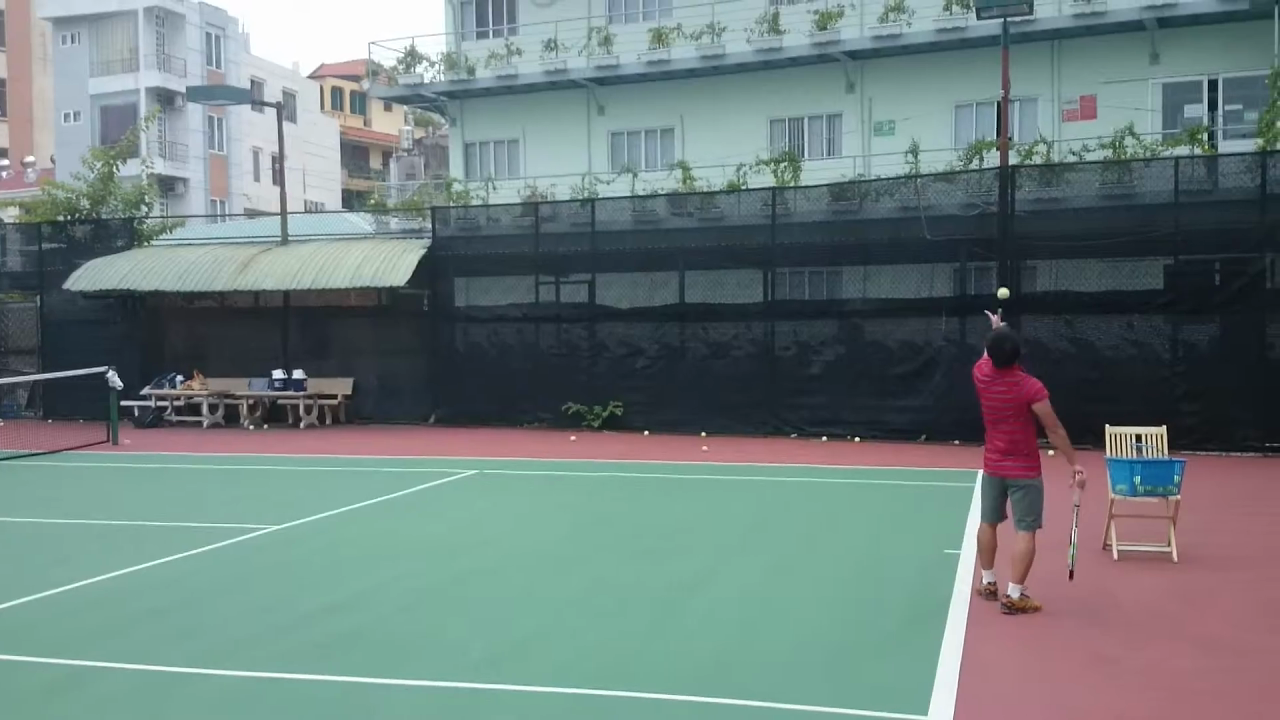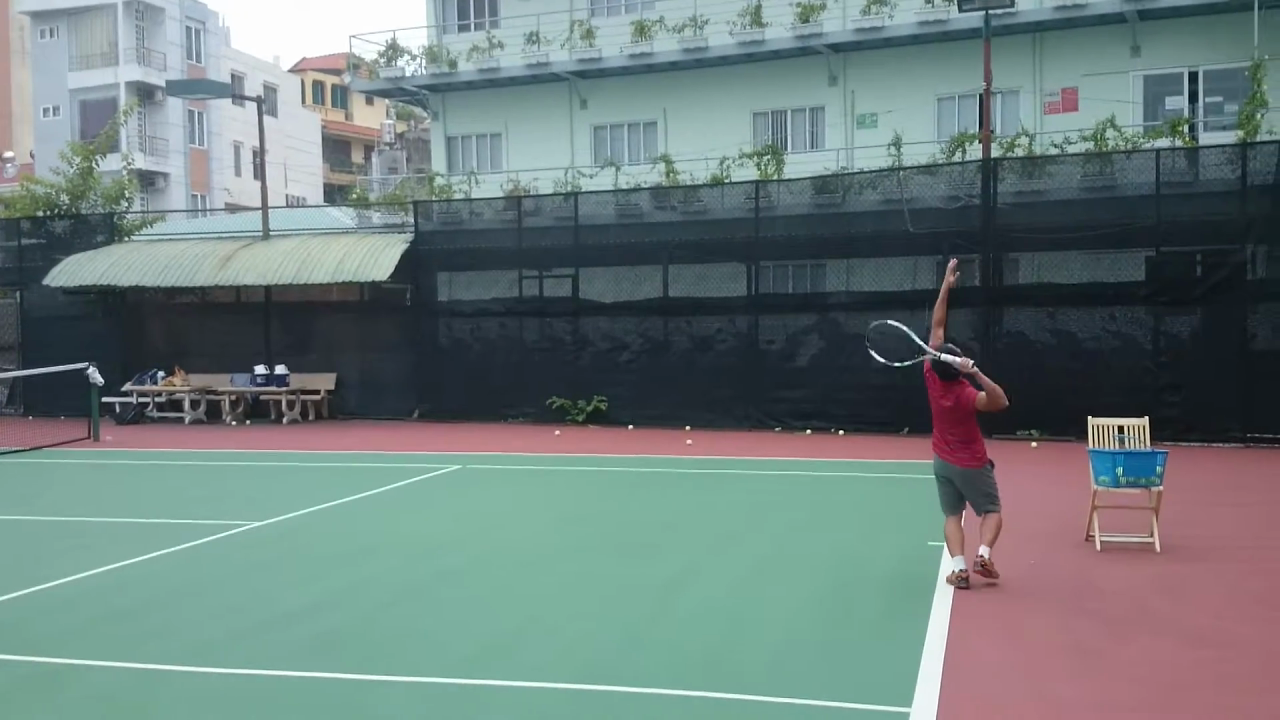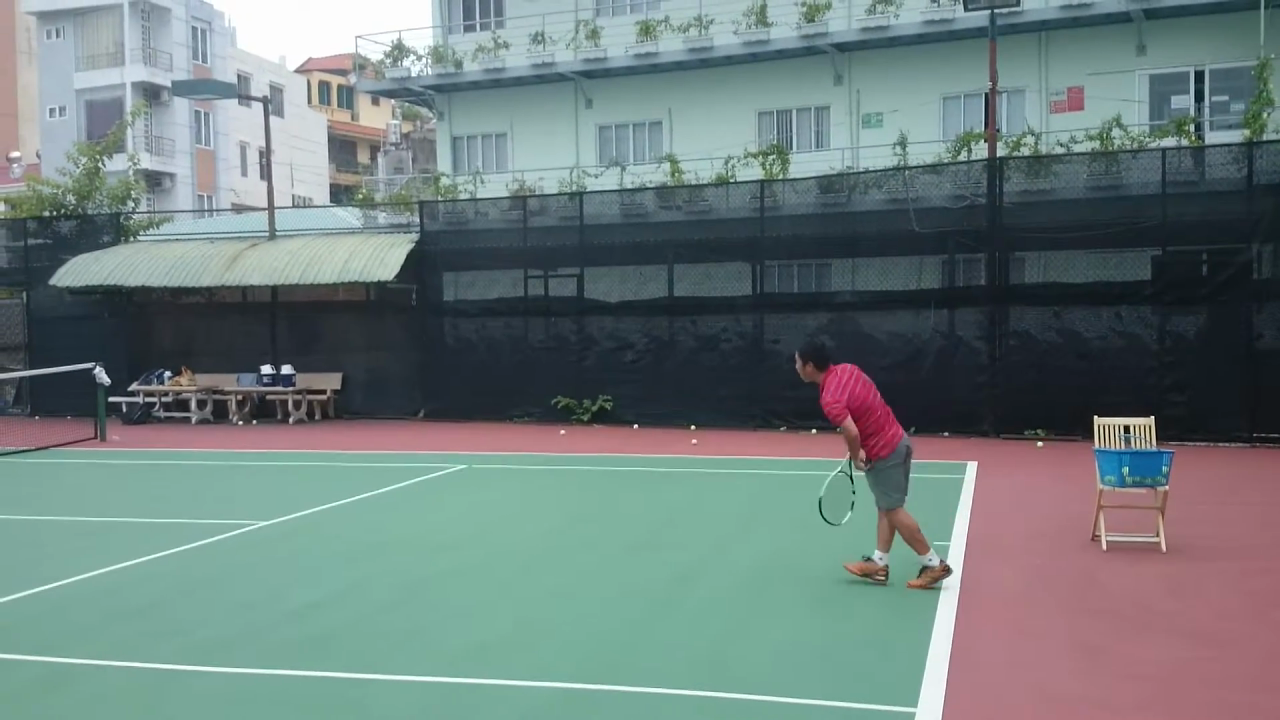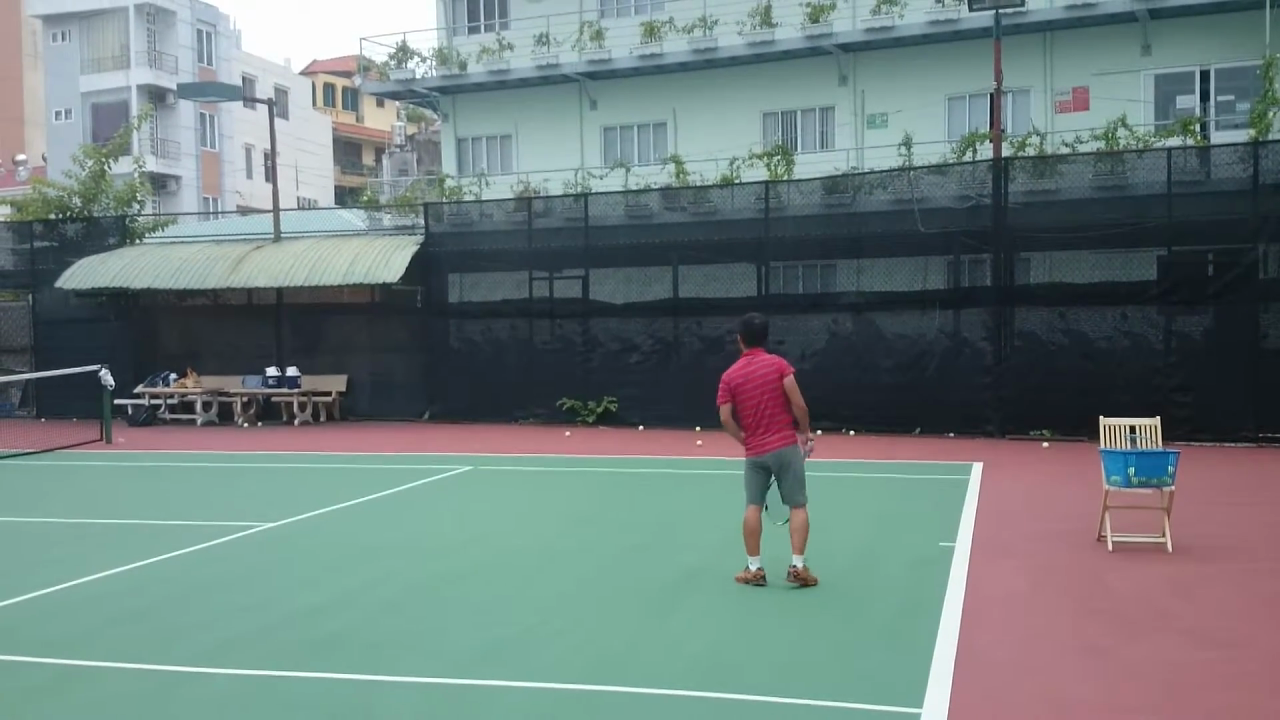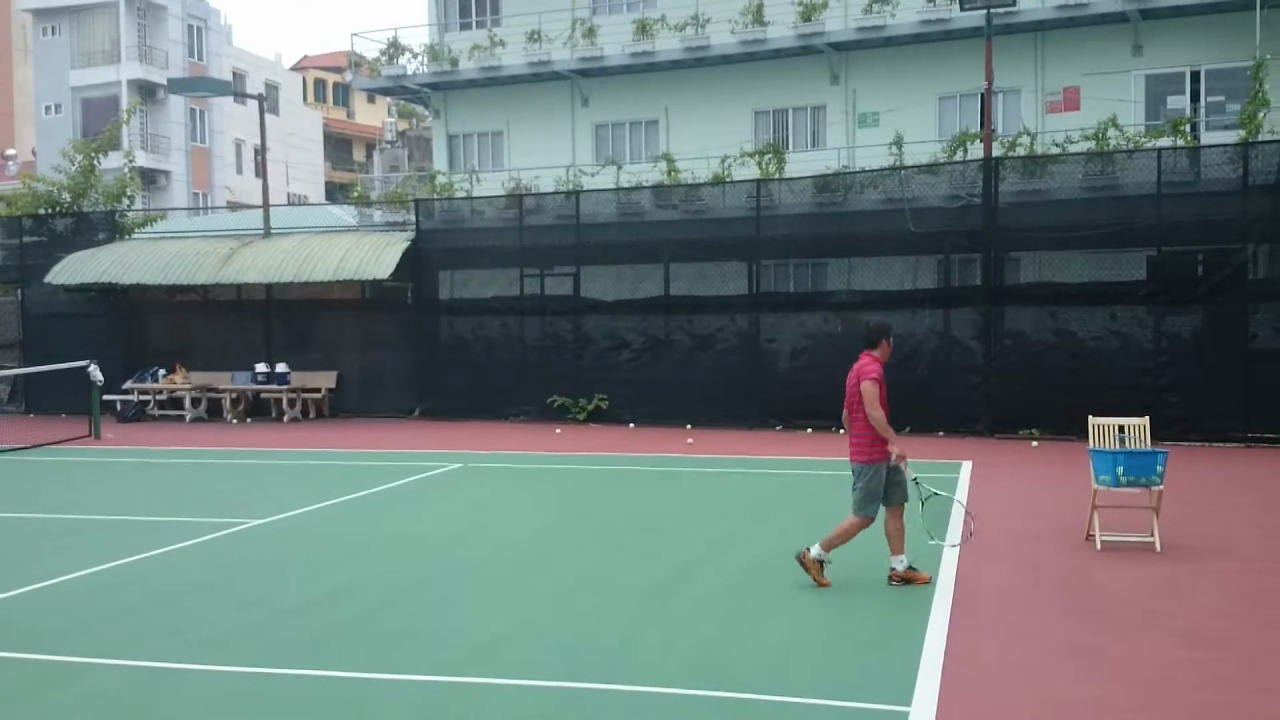
dt=1s
person 1, frame 1
left shoulder: (981, 375)
right shoulder: (1030, 387)
left elbow: (988, 356)
right elbow: (1054, 431)
left wrist: (995, 329)
right wrist: (1074, 464)
left hip: (992, 467)
right hip: (1024, 471)
left knee: (988, 523)
right knee: (1025, 530)
left ankle: (988, 582)
right ankle: (1014, 595)
person 1, frame 2
left shoulder: (932, 375)
right shoulder: (966, 396)
left elbow: (937, 327)
right elbow: (1001, 403)
left wrist: (946, 286)
right wrist: (977, 374)
left hip: (943, 462)
right hip: (972, 465)
left knee: (952, 516)
right knee: (991, 512)
left ankle: (959, 568)
right ankle: (983, 555)
person 1, frame 3
left shoulder: (830, 399)
right shoulder: (848, 370)
left elbow: (852, 433)
right elbow: (872, 393)
left wrist: (855, 456)
left hip: (884, 452)
right hip: (898, 439)
left knee: (894, 511)
right knee: (889, 506)
left ankle: (934, 564)
right ankle: (878, 563)
person 1, frame 4
left shoulder: (730, 375)
right shoulder: (779, 364)
left elbow: (726, 418)
right elbow: (798, 405)
left wrist: (744, 440)
right wrist: (805, 431)
left hip: (755, 452)
right hip: (785, 447)
left knee: (753, 508)
right knee: (798, 506)
left ankle: (754, 569)
right ankle: (798, 566)
person 1, frame 5
left shoulder: (859, 368)
right shoulder: (871, 368)
left elbow: (846, 416)
right elbow: (873, 410)
right wrist: (893, 441)
left hip: (876, 454)
right hip: (871, 456)
left knee: (896, 506)
right knee: (863, 517)
left ankle: (899, 568)
right ankle: (814, 555)
